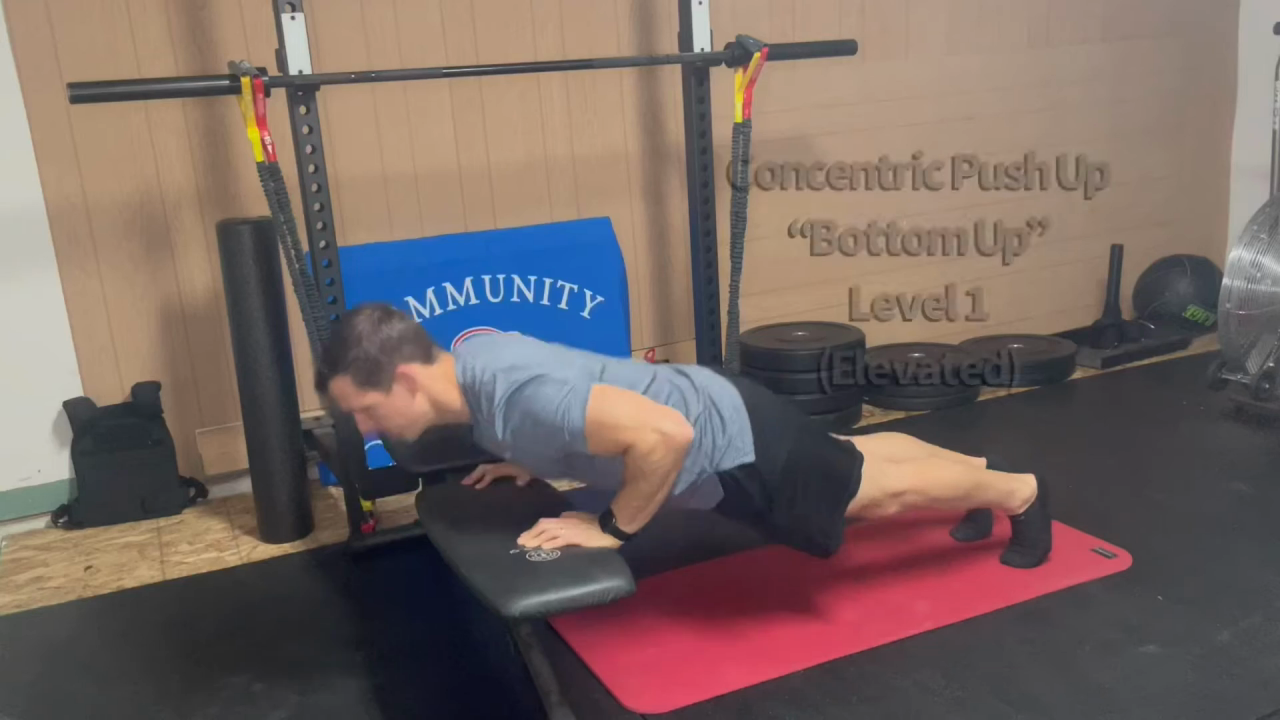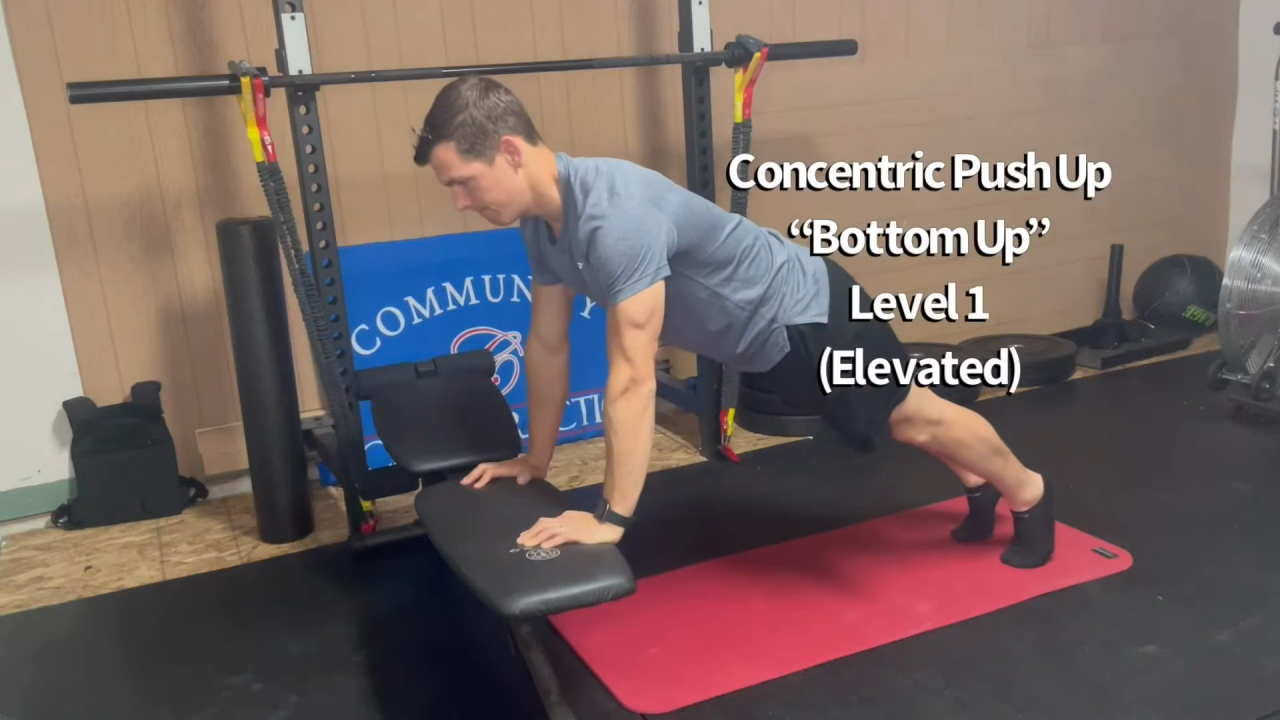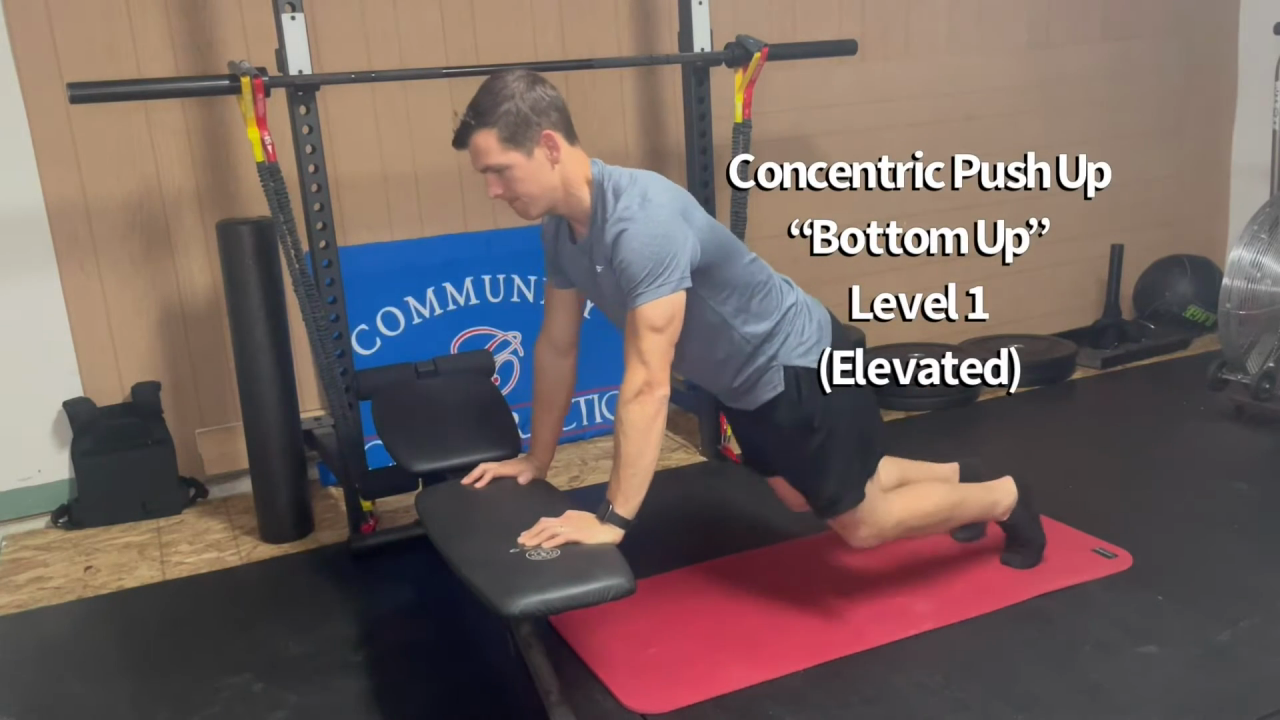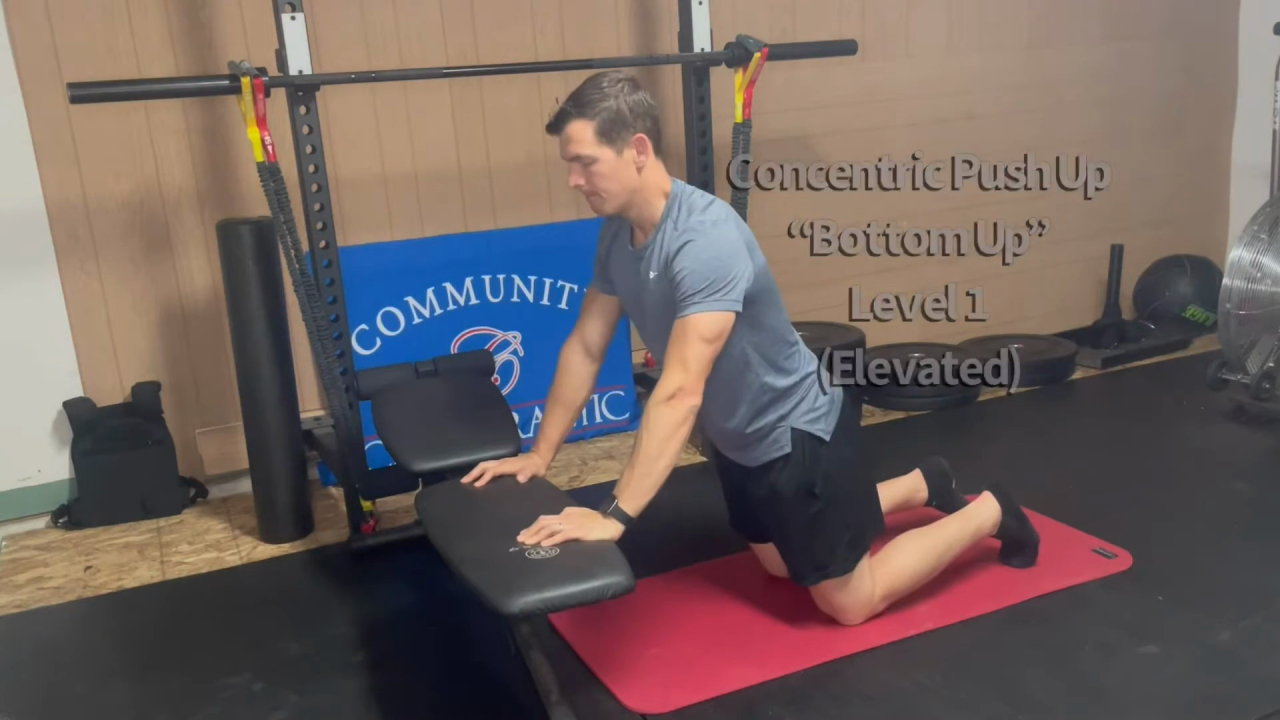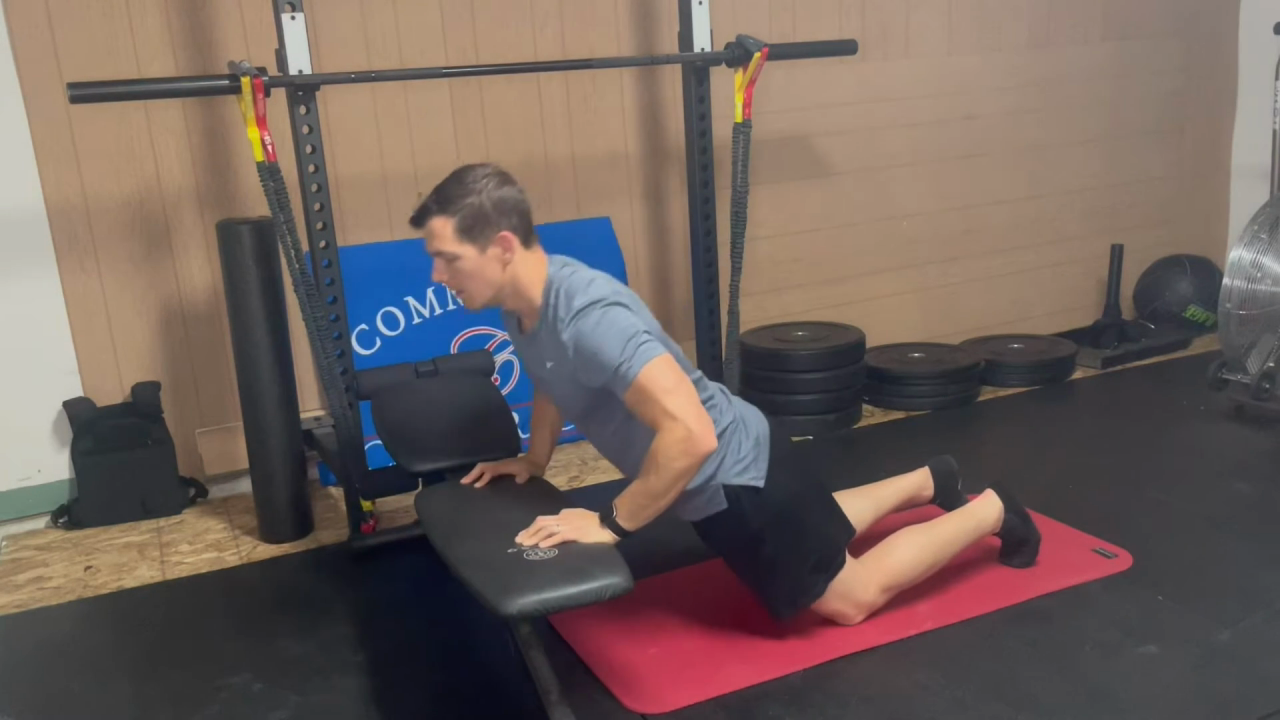
dt=1s
person 1, frame 1
left shoulder: (515, 399)
right shoulder: (472, 353)
left elbow: (669, 438)
left wrist: (610, 526)
right wrist: (528, 464)
left hip: (732, 446)
right hip: (713, 413)
left knee: (881, 492)
right knee: (858, 454)
left ankle: (1019, 494)
right ankle: (975, 466)
person 1, frame 2
left shoulder: (615, 218)
right shoulder: (542, 219)
left elbow: (632, 380)
right elbow: (547, 345)
left wrist: (611, 518)
right wrist: (536, 459)
left hip: (803, 312)
right hip: (763, 333)
left knee: (915, 417)
right knee: (898, 415)
left ankle: (1027, 494)
right ankle: (978, 486)
person 1, frame 3
left shoulder: (643, 222)
right shoulder: (562, 224)
left elbow: (647, 386)
right elbow: (556, 346)
left wrist: (612, 519)
right wrist: (534, 458)
left hip: (795, 364)
right hip: (745, 380)
left knee: (859, 522)
right knee: (808, 496)
left ankle: (1002, 497)
right ankle: (954, 477)
person 1, frame 4
left shoulder: (706, 237)
right shoulder: (618, 235)
left elbow: (681, 394)
right elbow: (585, 348)
left wrist: (614, 516)
right wrist: (539, 455)
left hip: (799, 431)
right hip: (741, 436)
left knee: (848, 601)
right knee: (782, 564)
left ankle: (987, 513)
right ankle: (921, 485)
person 1, frame 5
left shoulder: (586, 317)
right shoulder: (526, 302)
left elbow: (691, 436)
left wrist: (610, 524)
right wrist: (532, 458)
left hip: (738, 474)
right hip: (723, 478)
left knee: (851, 597)
right knee: (817, 537)
left ankle: (990, 509)
right ankle: (927, 482)
